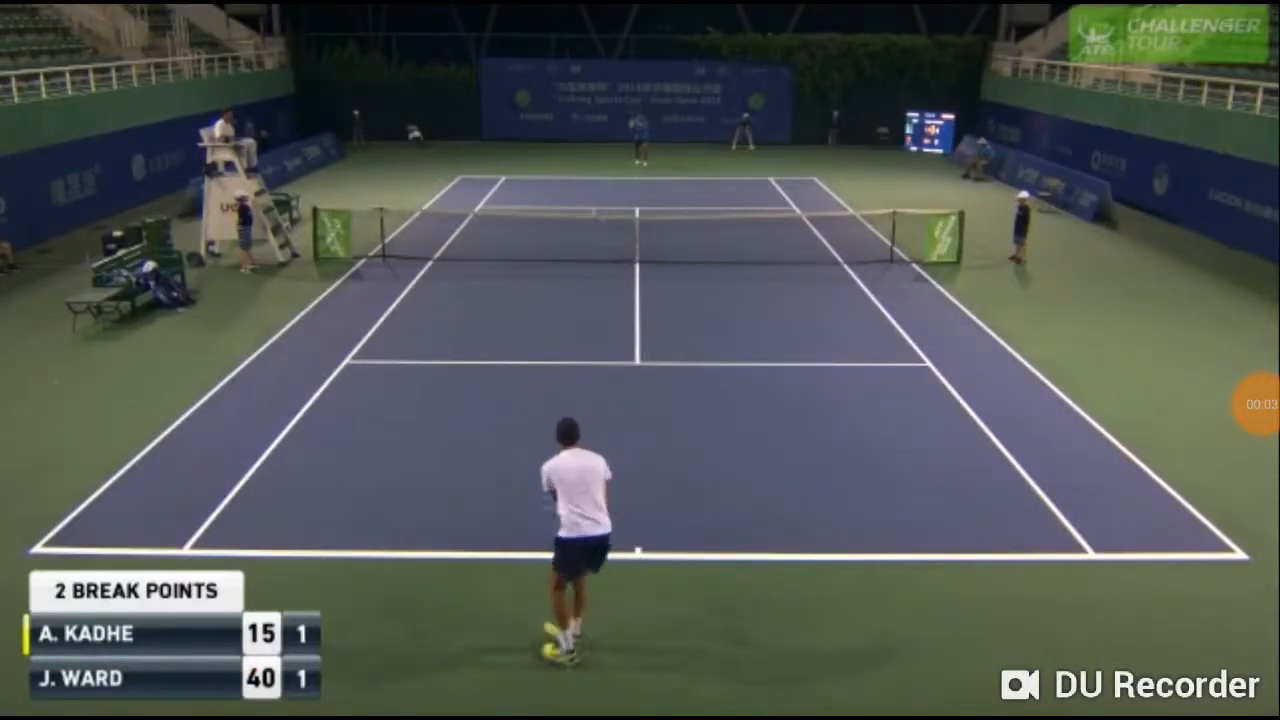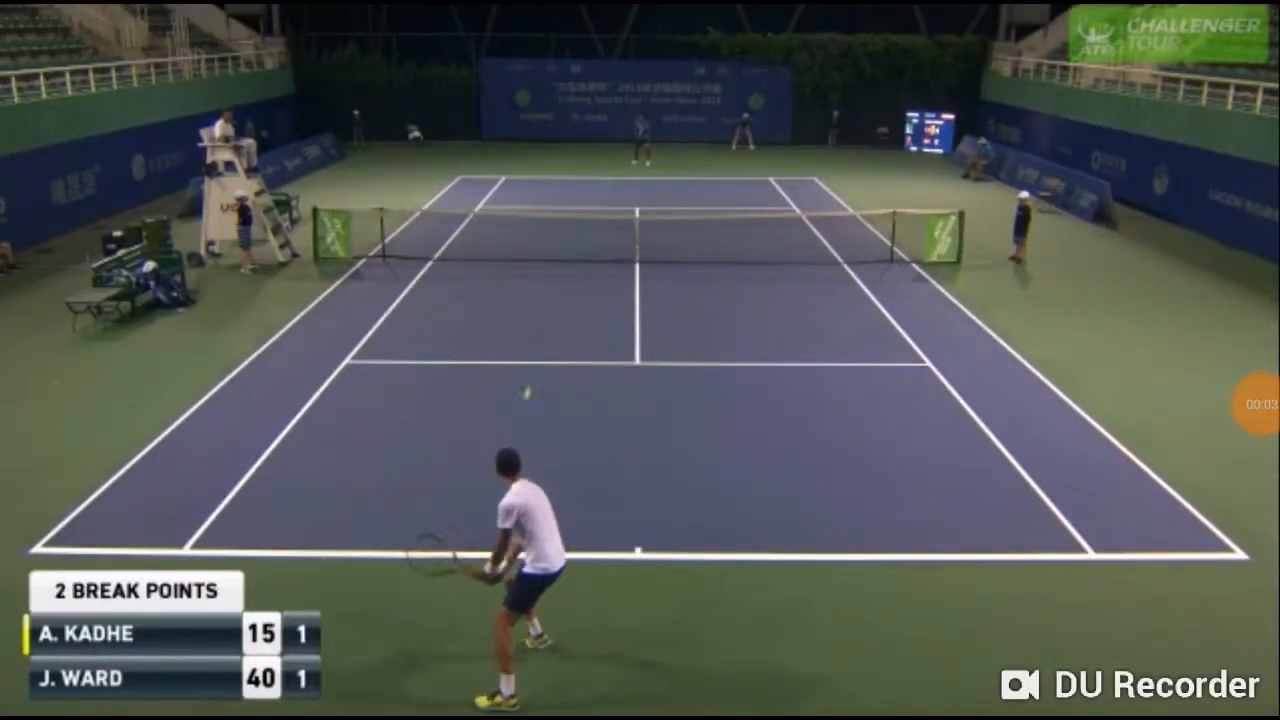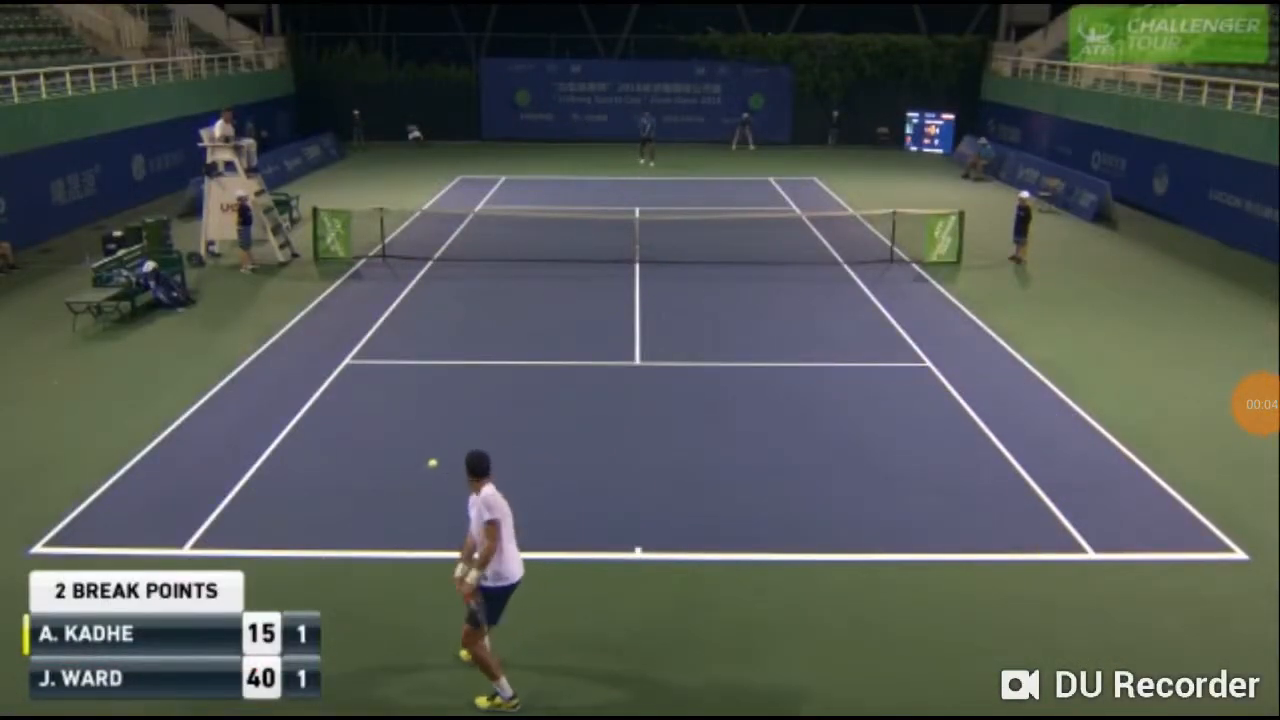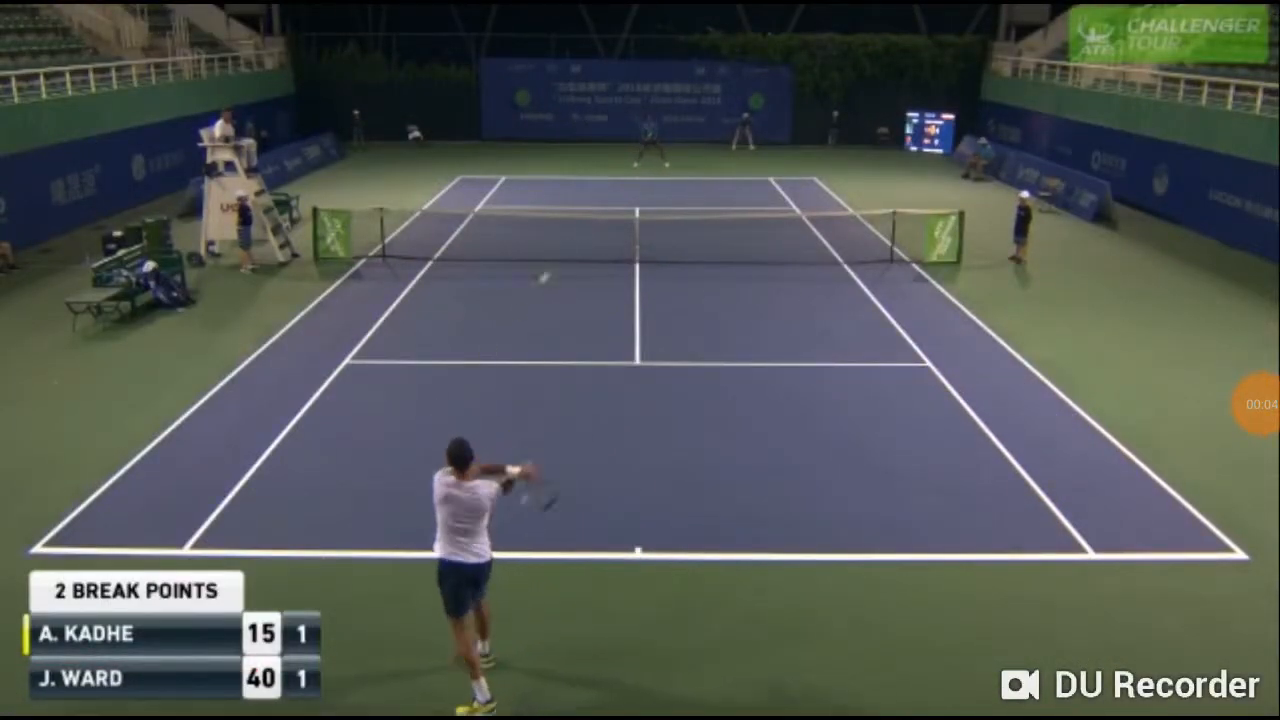
dt=0.3s
person 1, frame 1
left shoulder: (549, 467)
right shoulder: (598, 461)
right elbow: (605, 501)
left hip: (572, 535)
right hip: (602, 532)
left knee: (557, 587)
right knee: (579, 578)
left ankle: (565, 648)
right ankle: (573, 631)
person 1, frame 2
left shoulder: (509, 501)
right shoulder: (532, 489)
left elbow: (503, 543)
left wrist: (489, 568)
right wrist: (504, 565)
left hip: (541, 568)
right hip: (553, 561)
left knee: (503, 624)
right knee: (514, 586)
left ankle: (506, 695)
right ankle: (538, 635)
person 1, frame 3
left shoulder: (486, 499)
right shoulder: (478, 498)
left elbow: (492, 545)
right elbow: (473, 539)
left wrist: (473, 577)
right wrist: (461, 570)
left hip: (499, 579)
right hip: (501, 573)
left knee: (469, 638)
right knee: (470, 596)
left ankle: (507, 697)
right ankle: (483, 650)
person 1, frame 4
left shoulder: (441, 479)
right shoulder: (487, 491)
left elbow: (477, 471)
left wrist: (511, 470)
left hip: (450, 562)
right hip: (480, 560)
left knee: (460, 630)
right knee: (478, 604)
left ankle: (484, 699)
right ankle: (483, 652)
